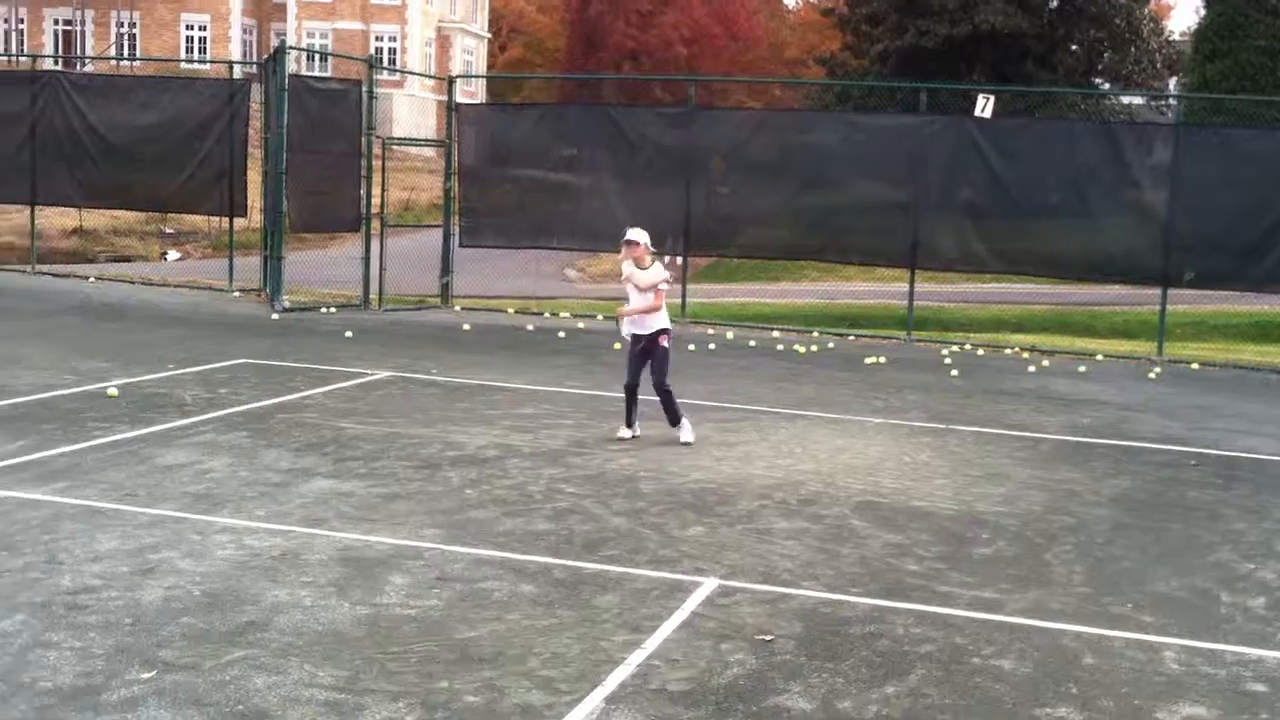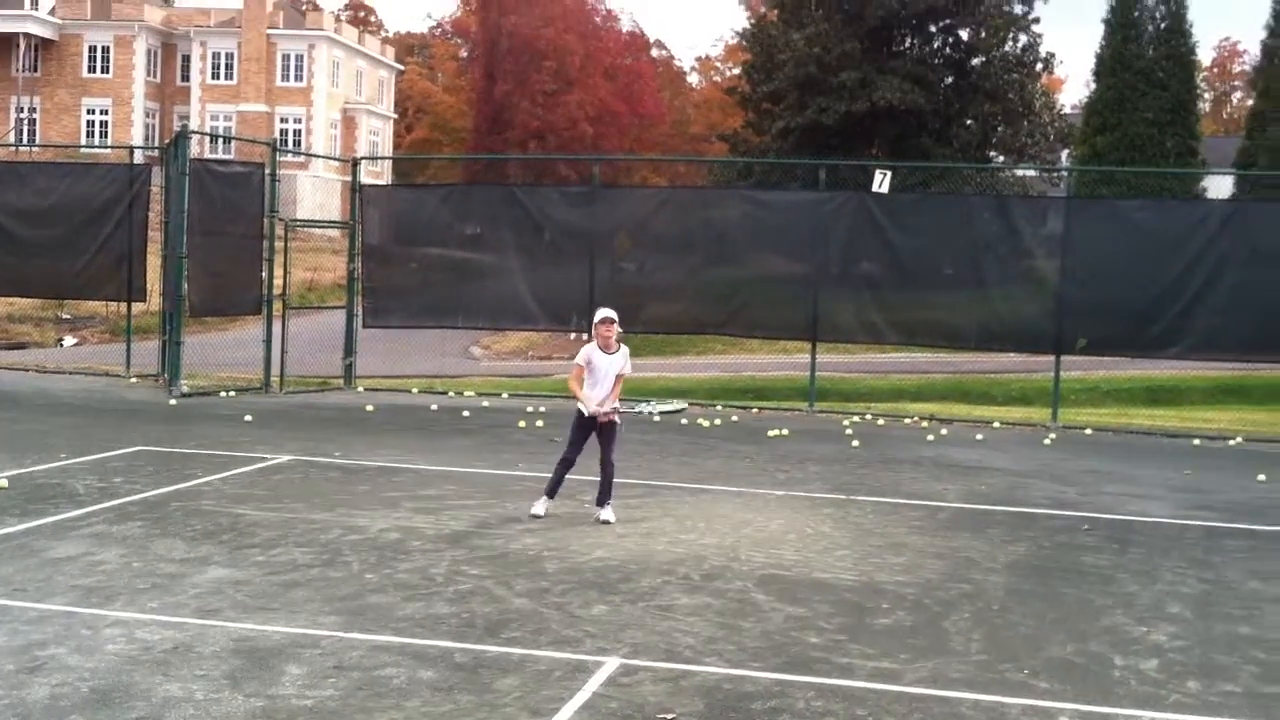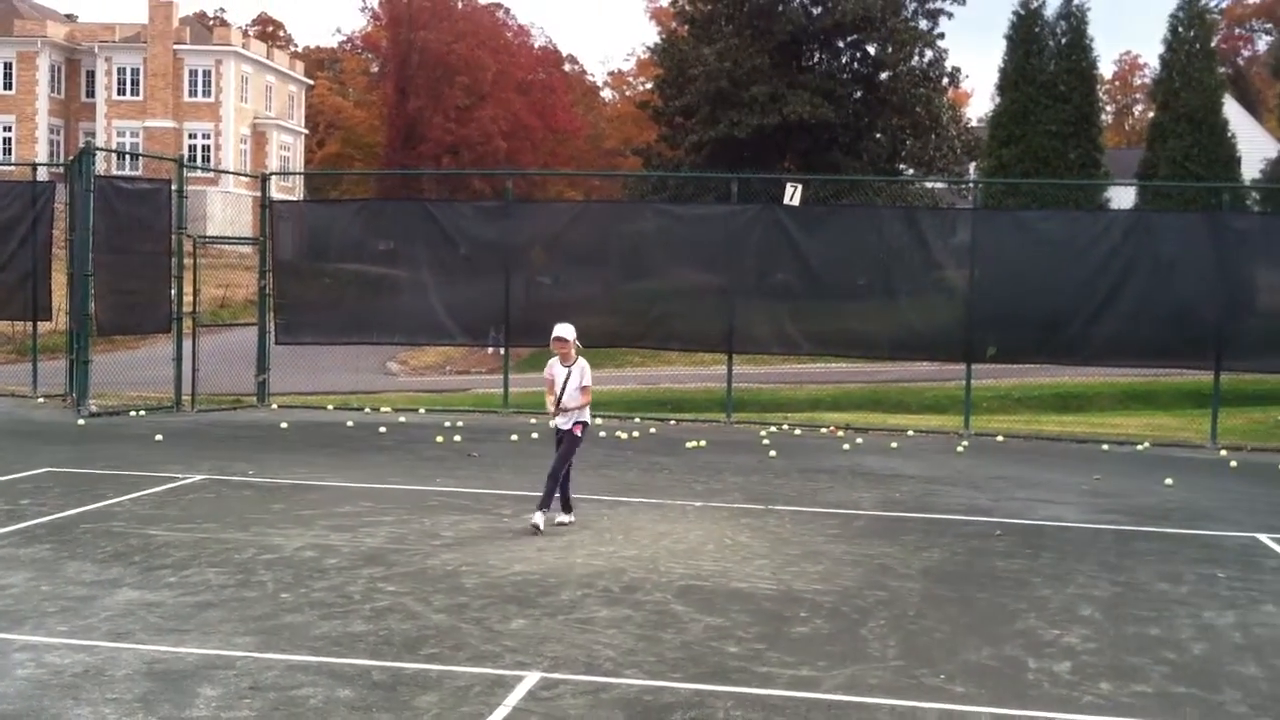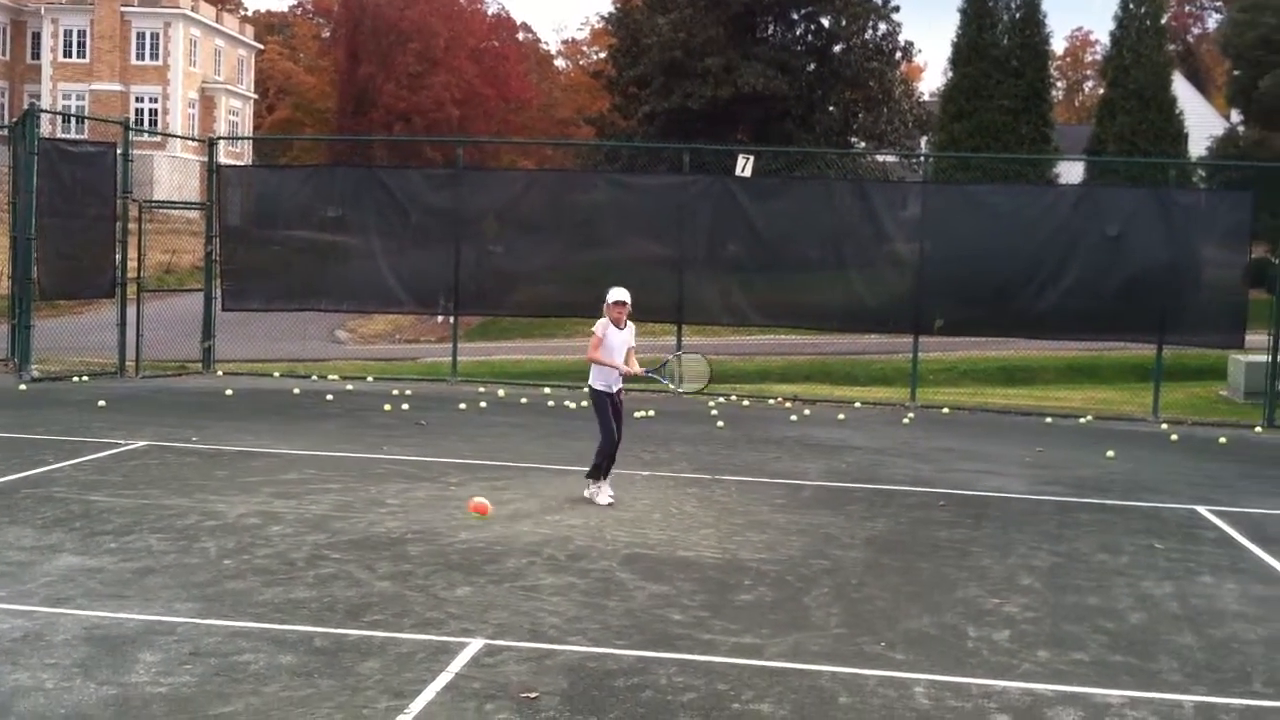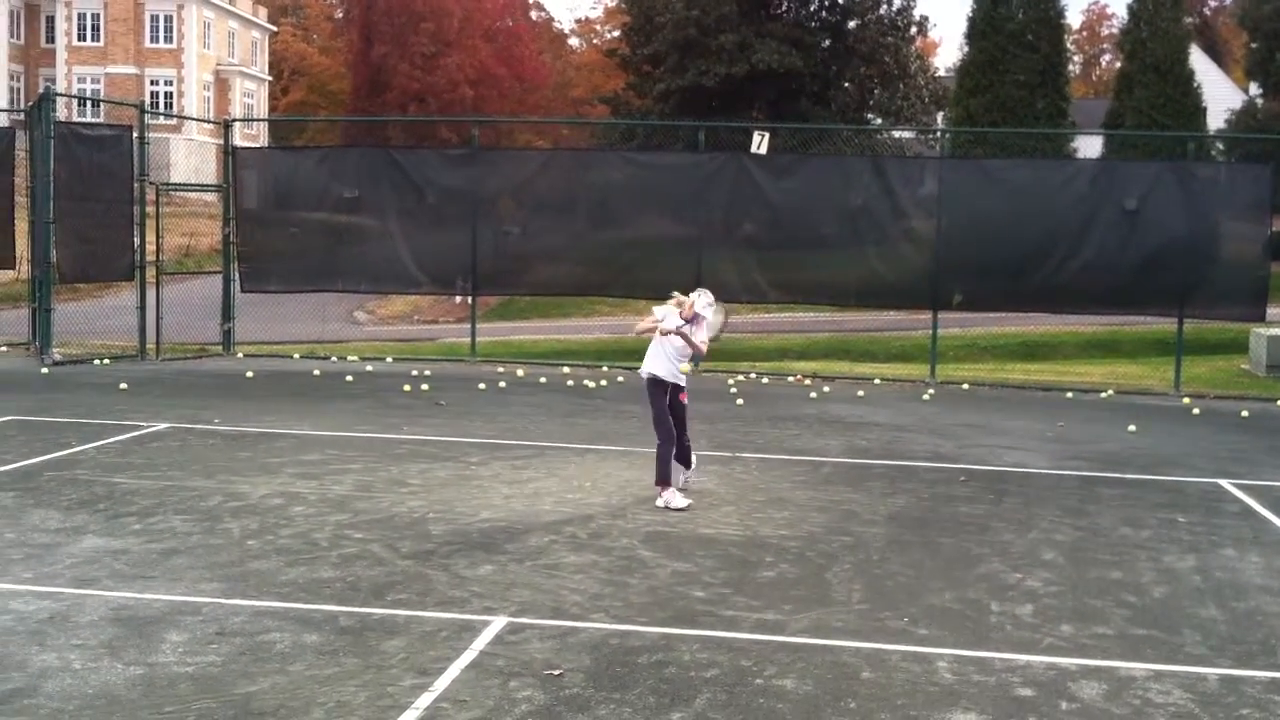
dt=0.7s
person 1, frame 1
left shoulder: (658, 267)
right shoulder: (627, 267)
left elbow: (658, 303)
right elbow: (644, 285)
left wrist: (630, 311)
right wrist: (664, 278)
left hip: (659, 331)
right hip: (638, 333)
left knee: (661, 384)
right knee: (631, 383)
left ankle: (680, 424)
right ankle: (630, 425)
person 1, frame 2
left shoulder: (623, 352)
right shoulder: (588, 351)
left elbow: (618, 384)
right elbow: (573, 383)
left wrist: (608, 409)
right wrist: (589, 404)
left hip: (608, 413)
right hip: (586, 410)
left knee: (607, 460)
right knee: (568, 457)
left ankle: (604, 505)
right ankle: (547, 498)
person 1, frame 3
left shoulder: (582, 365)
right shoulder: (552, 364)
left elbow: (587, 398)
right elbow: (550, 393)
left wrist: (569, 407)
right wrist: (551, 407)
left hip: (578, 422)
right hip: (560, 423)
left knee: (557, 468)
right knee: (561, 469)
left ankle: (542, 512)
right ankle: (567, 511)
person 1, frame 4
left shoulder: (630, 327)
right shoulder: (602, 325)
left elbow: (629, 357)
right elbow: (591, 355)
left wrist: (635, 368)
right wrist: (617, 366)
left hip: (615, 388)
right hip: (599, 388)
left knee: (616, 438)
right knee: (610, 437)
left ankle: (600, 479)
right ankle: (594, 483)
person 1, frame 5
left shoulder: (700, 325)
right shoulder: (667, 311)
left elbow: (702, 351)
right elbow: (639, 329)
left wrist: (685, 334)
right wrist: (660, 328)
left hip: (677, 384)
right hip: (656, 379)
left knee: (681, 436)
right knee: (667, 437)
left ankle: (686, 467)
right ankle: (665, 491)
